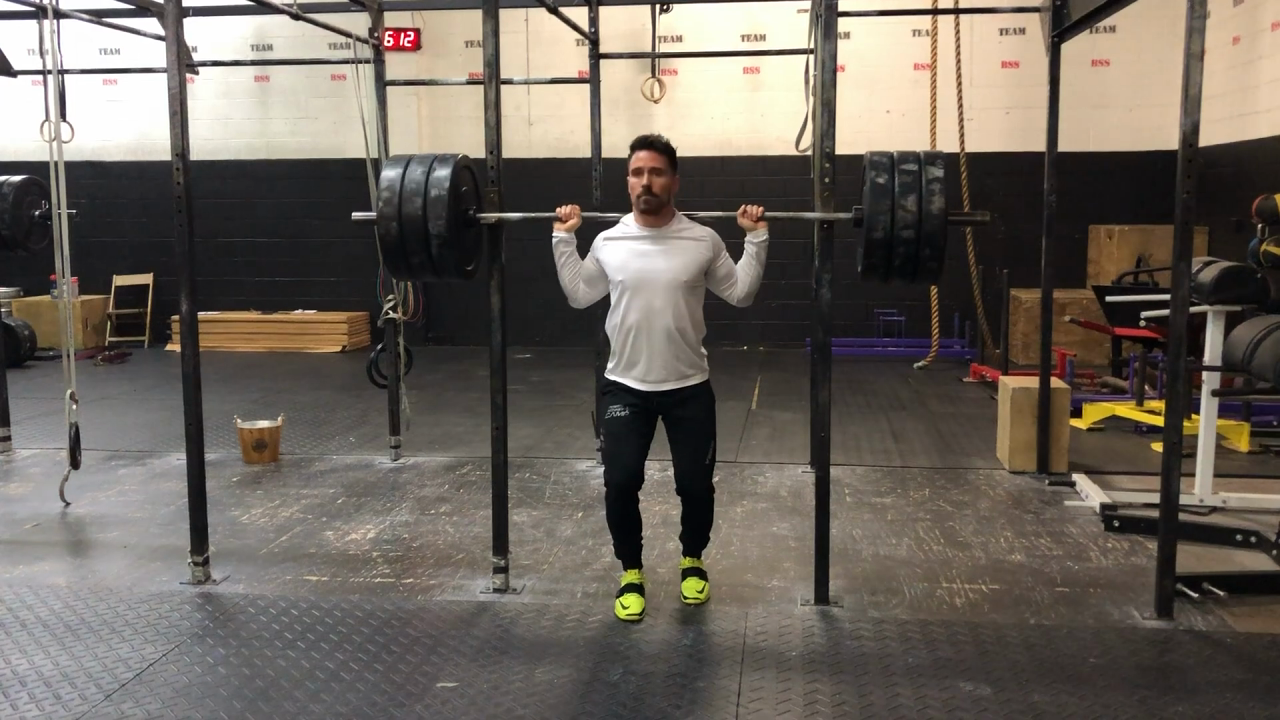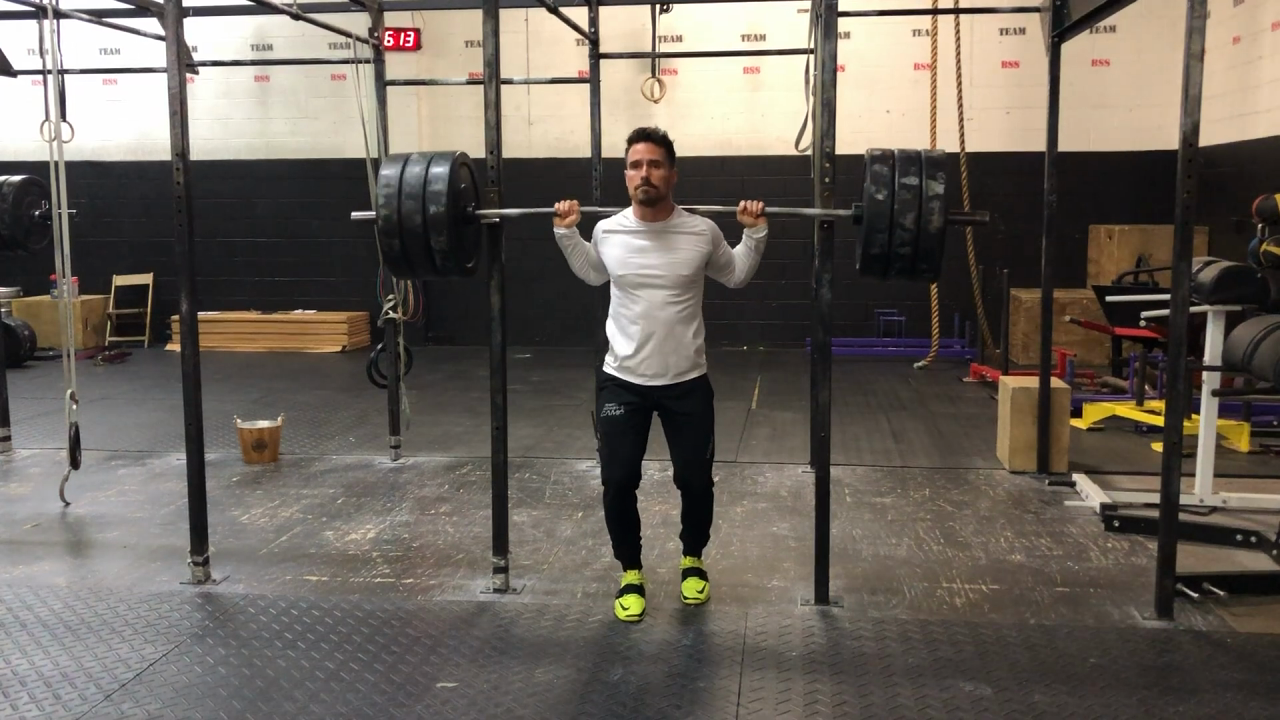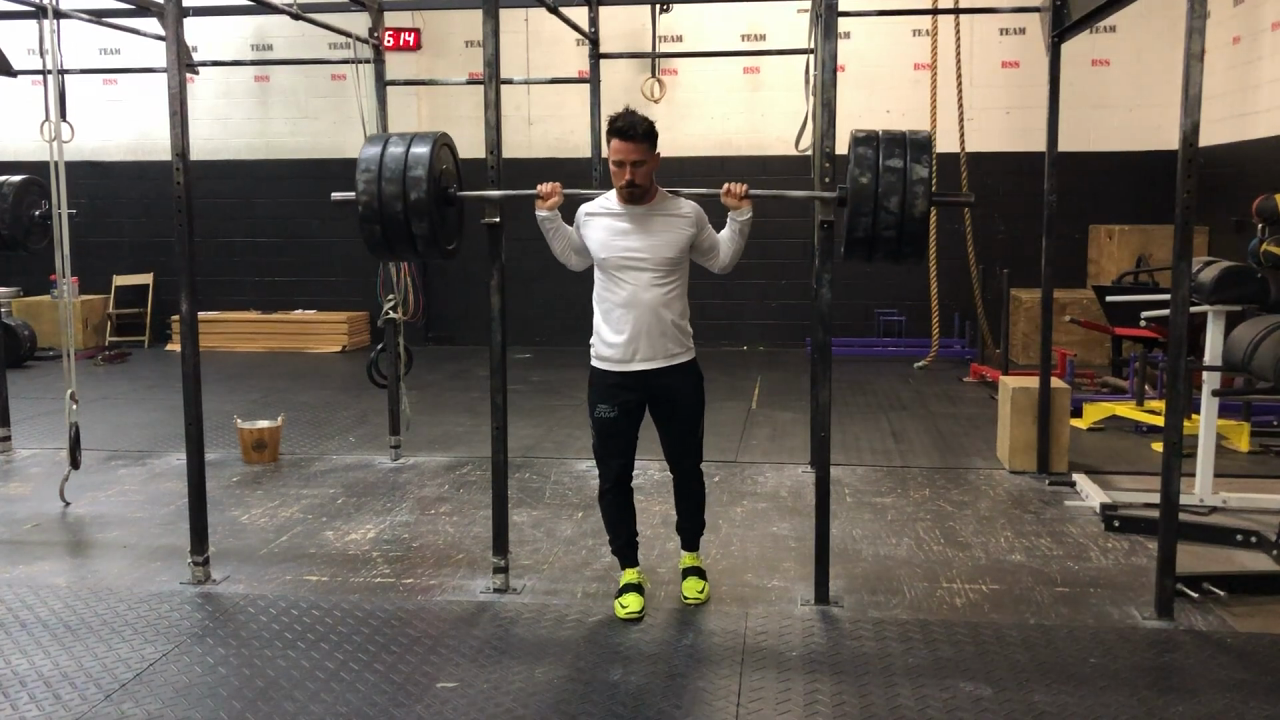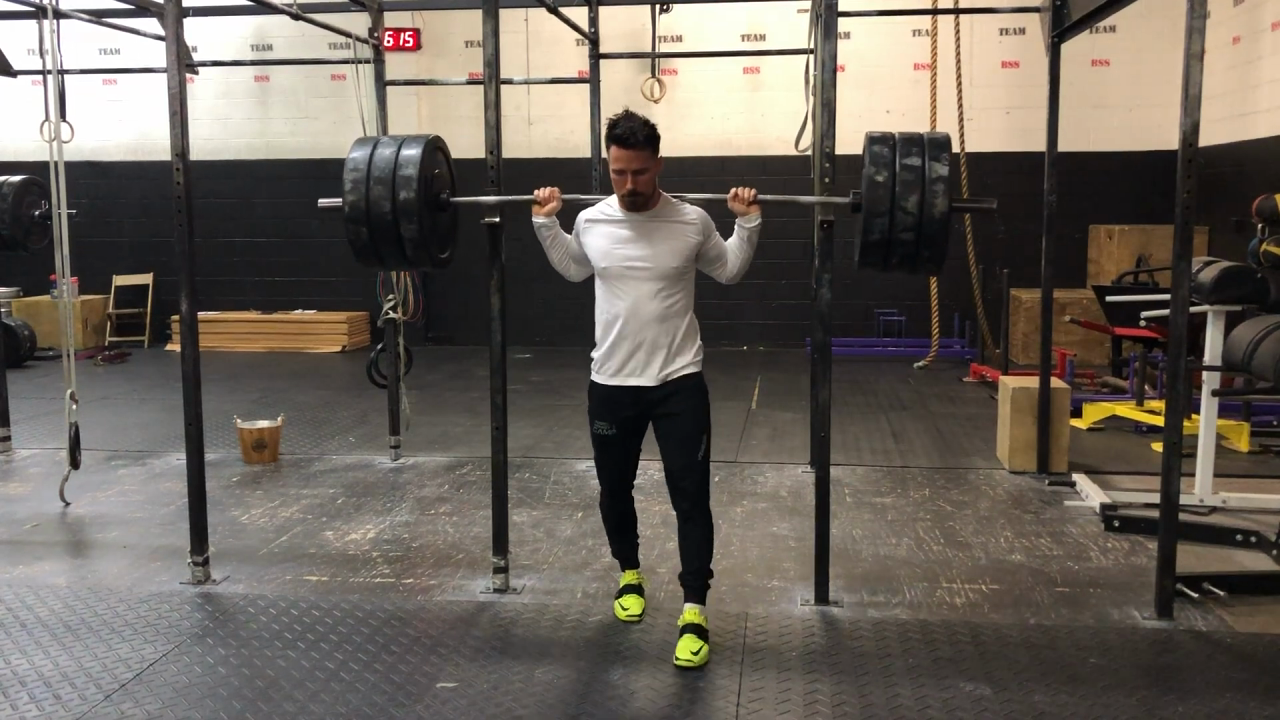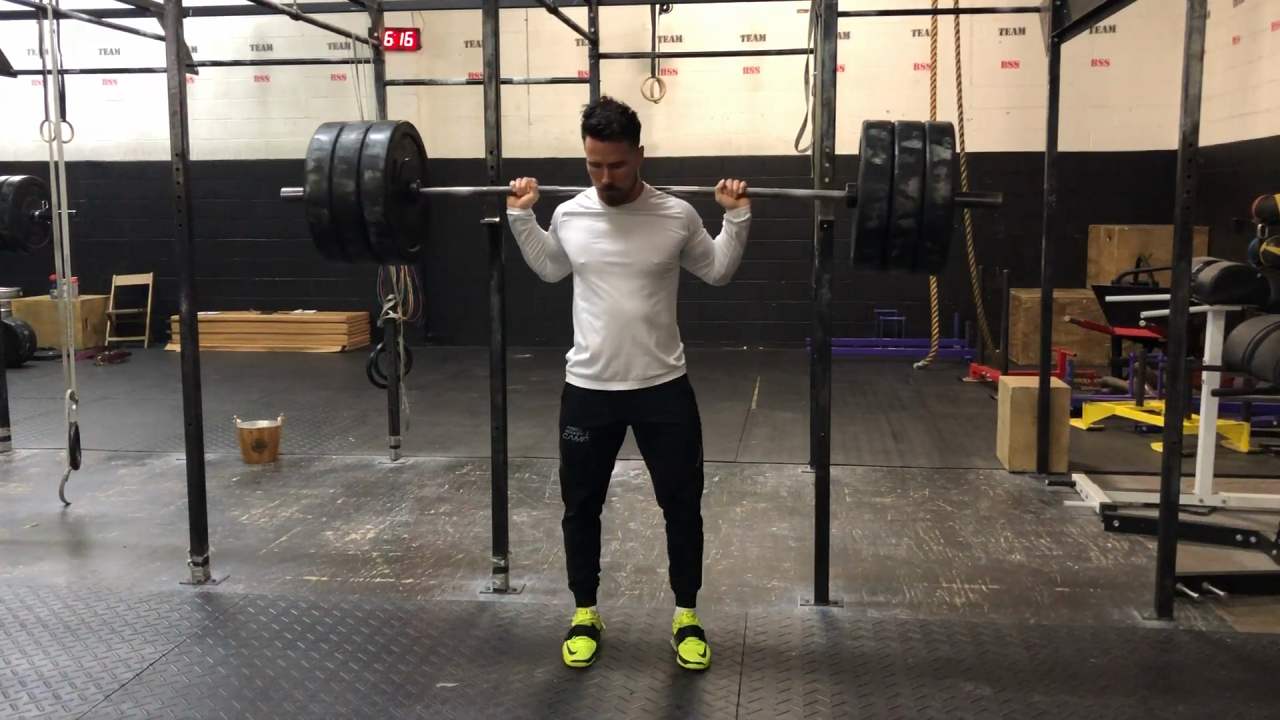
dt=1s
person 1, frame 1
left shoulder: (703, 240)
right shoulder: (608, 241)
left elbow: (741, 293)
right elbow: (578, 294)
left wrist: (756, 238)
right wrist: (563, 238)
left hip: (689, 387)
right hip: (624, 386)
left knee: (695, 484)
right knee: (621, 483)
left ankle: (692, 560)
right ankle: (631, 573)
person 1, frame 2
left shoulder: (702, 232)
right shoulder: (606, 231)
left elbow: (736, 276)
left wrist: (755, 232)
right wrist: (566, 232)
left hip: (686, 381)
right hip: (621, 380)
left knee: (695, 481)
right knee: (617, 483)
left ankle: (693, 559)
right ankle: (631, 572)
person 1, frame 3
left shoulder: (687, 214)
right shoulder: (589, 214)
left elbow: (721, 261)
right elbow: (574, 258)
left wrist: (739, 215)
right wrist: (547, 214)
left hip: (675, 368)
right hip: (610, 371)
left knee: (686, 469)
right knee: (613, 477)
left ankle: (691, 558)
right ankle: (629, 572)
person 1, frame 4
left shoulder: (693, 221)
right shoulder: (590, 220)
left elbow: (729, 270)
right elbow: (573, 269)
left wrist: (748, 222)
right wrist: (545, 222)
left hip: (679, 381)
right hip: (611, 382)
left knee: (690, 496)
right knee: (614, 489)
left ankle: (694, 613)
right ankle: (629, 572)
person 1, frame 5
left shoulder: (677, 216)
right shoulder: (568, 215)
left elbow: (717, 270)
right elbow: (549, 268)
left wrist: (737, 216)
right wrist: (520, 215)
left hip: (662, 387)
right hip: (588, 387)
left knee: (681, 505)
right knee: (581, 506)
left ankle: (687, 615)
right ankle: (585, 613)
